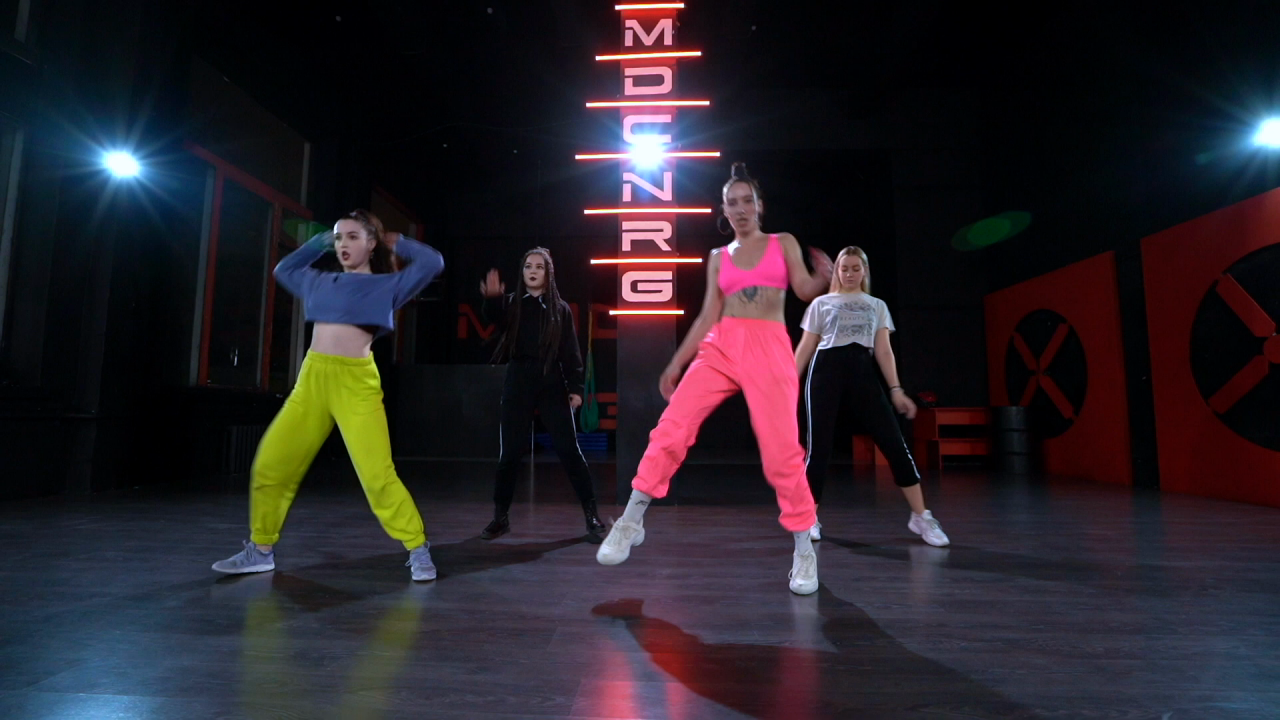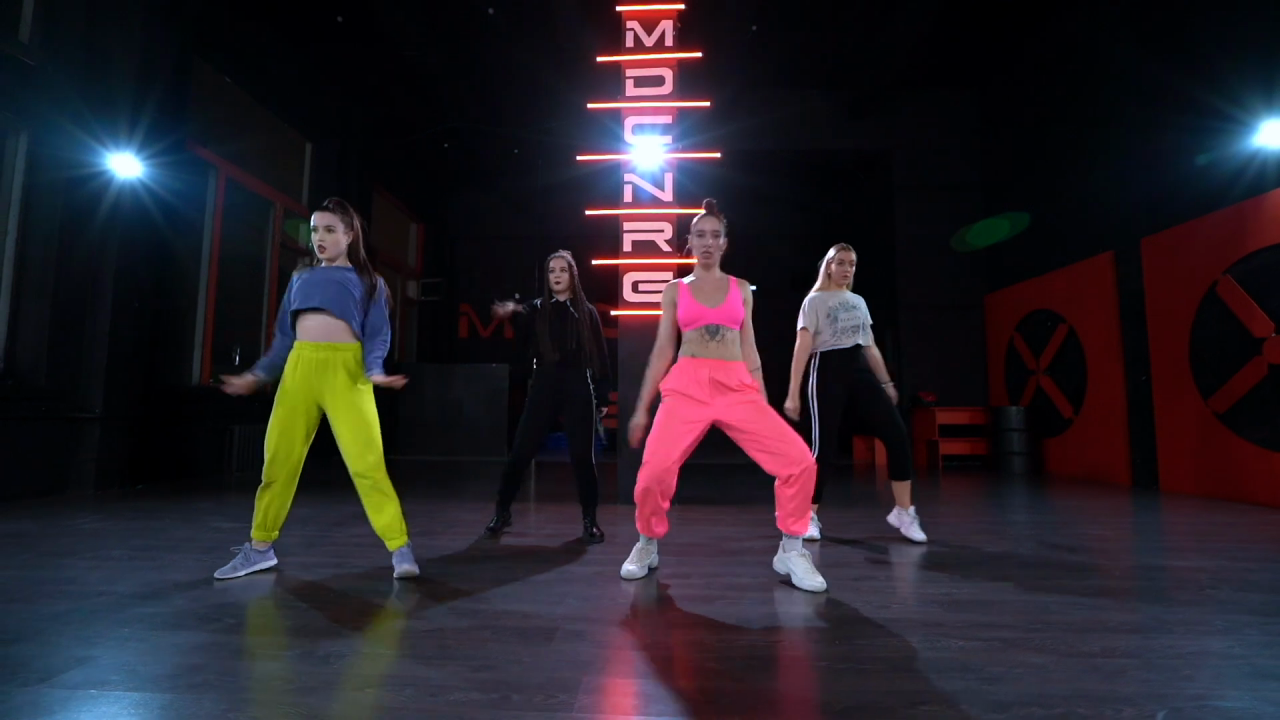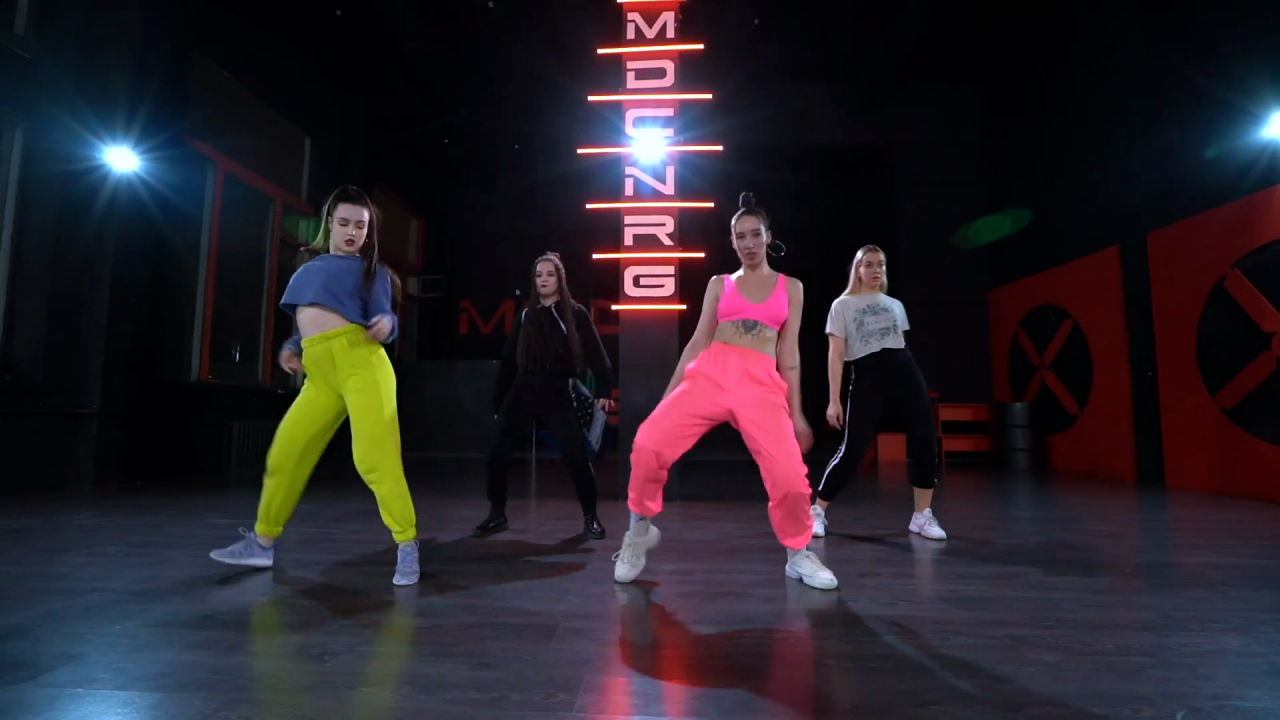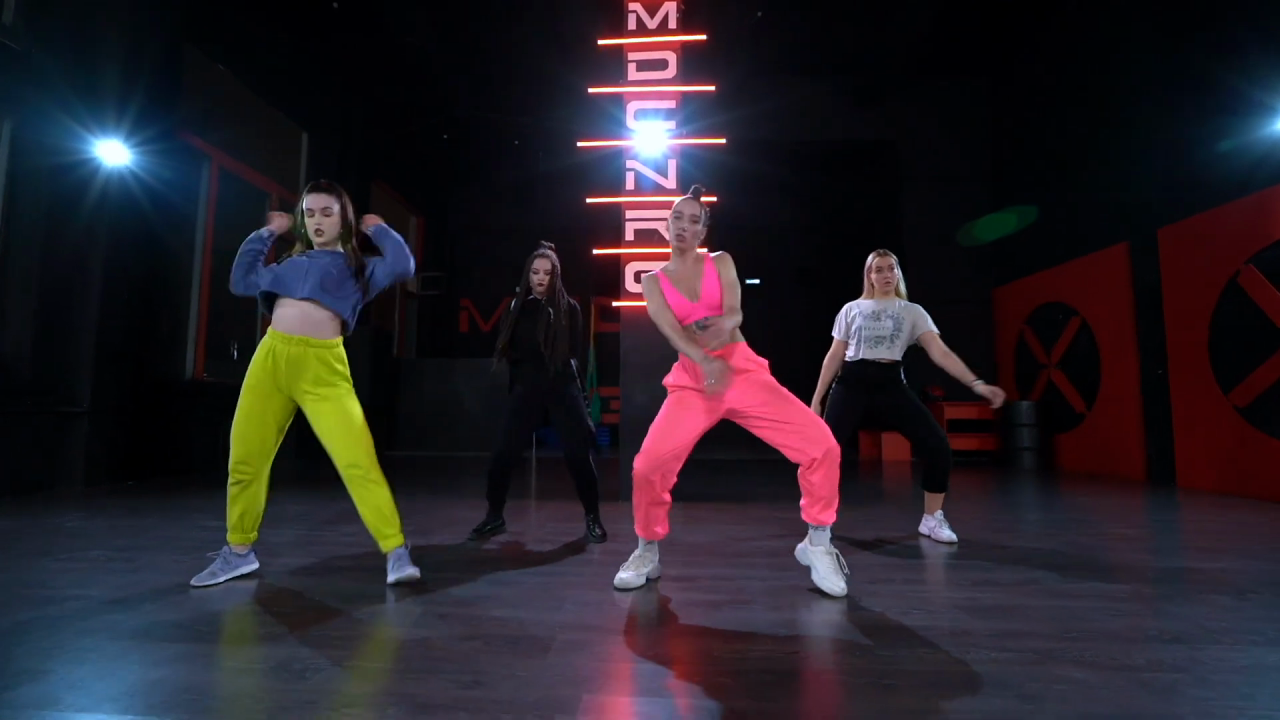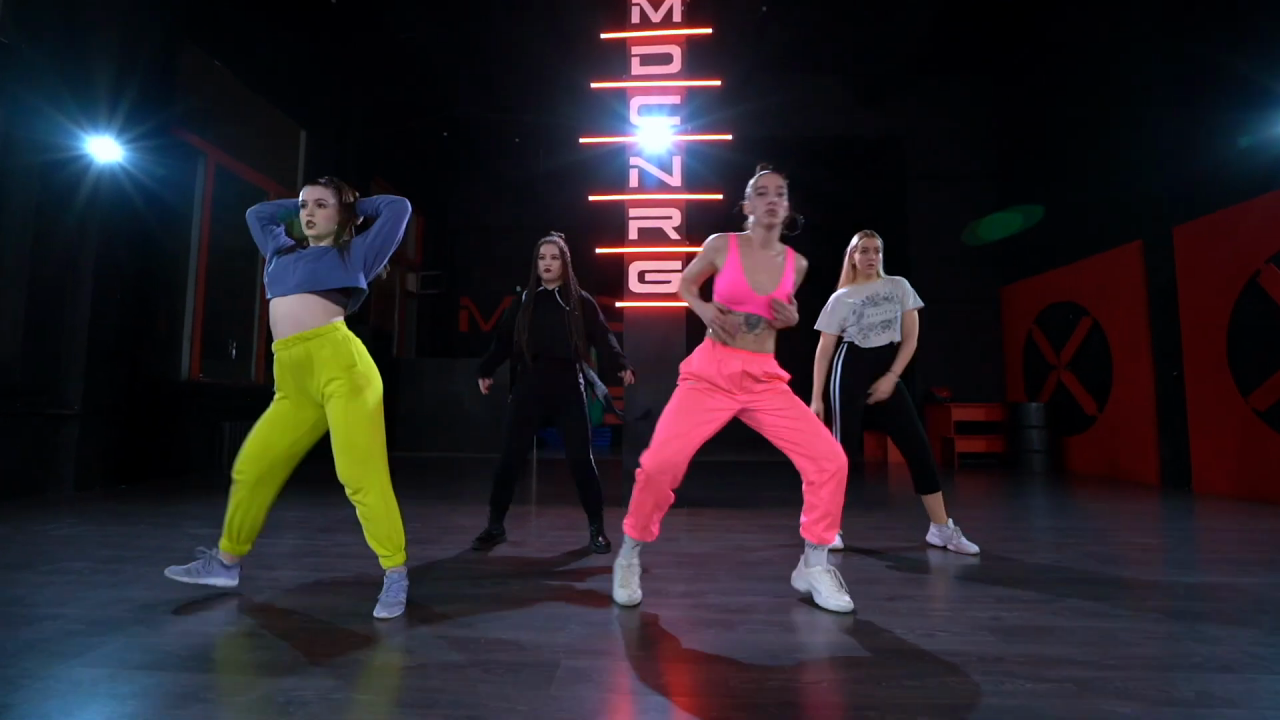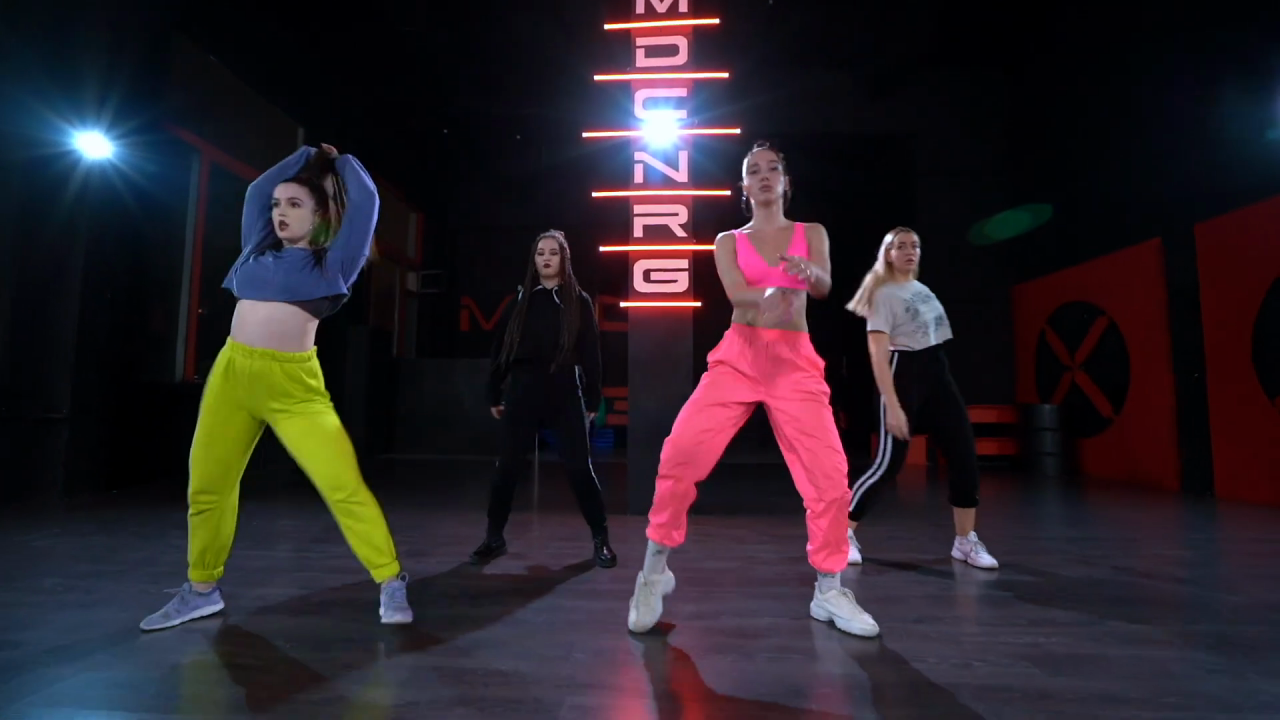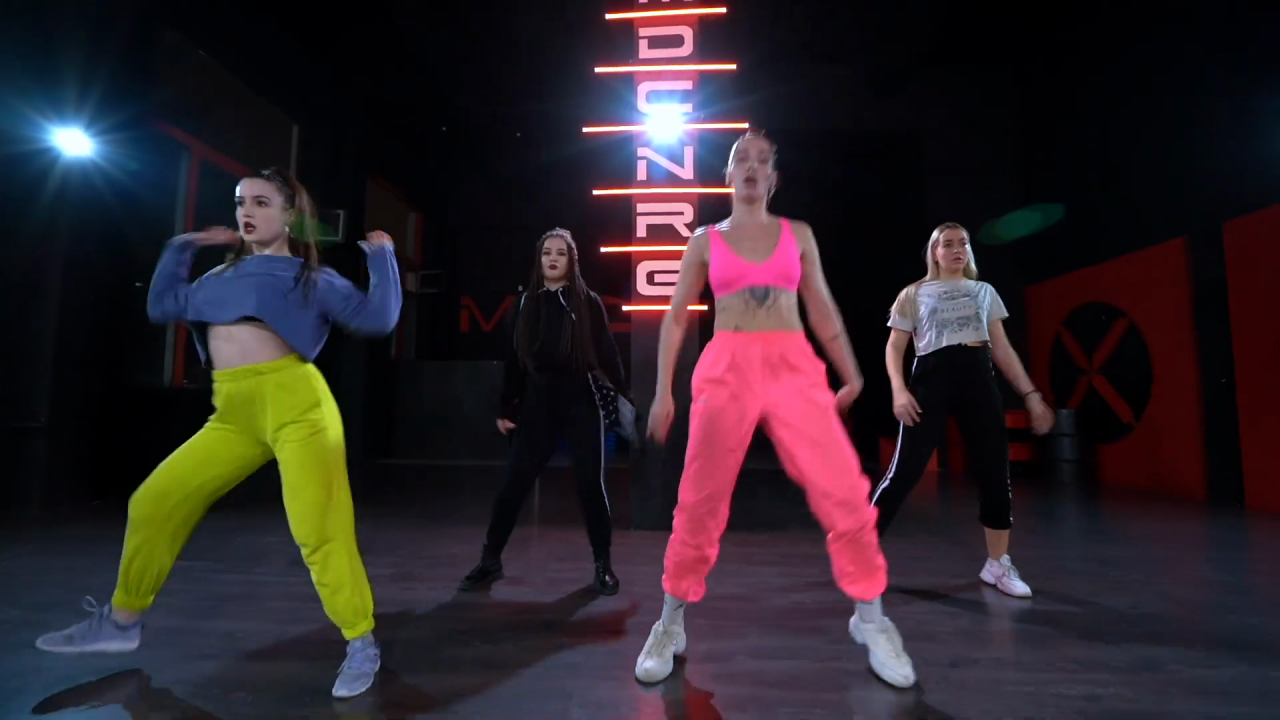
dt=0.4s
person 1, frame 1
left shoulder: (783, 243)
right shoulder: (720, 257)
left elbow: (805, 291)
left wrist: (823, 276)
right wrist: (676, 363)
left hip: (768, 350)
right hip: (721, 347)
left knee: (781, 454)
right knee: (672, 429)
left ankle: (803, 551)
right ankle: (632, 521)
person 1, frame 2
left shoulder: (741, 289)
right shoulder: (676, 290)
left elbow: (748, 348)
right elbow: (662, 351)
left wrist: (761, 404)
right wrist: (642, 407)
left hip: (738, 391)
right hip: (686, 389)
left knee: (798, 462)
right knee: (654, 472)
left ankle: (792, 550)
right ankle: (648, 545)
person 1, frame 3
left shoulder: (790, 287)
right shoulder: (718, 284)
left elbow: (788, 349)
right elbow: (698, 340)
left wrist: (796, 412)
right wrist: (671, 390)
left hip: (760, 384)
right hip: (709, 376)
left knee: (789, 479)
right knee: (650, 442)
left ankle: (798, 554)
right ankle: (640, 532)
person 1, frame 4
left shoulder: (721, 263)
right shoulder: (654, 280)
left elbow: (734, 317)
right elbow: (672, 332)
left wrist: (720, 328)
right wrist: (702, 358)
left hip: (744, 373)
right hip: (692, 382)
left knee: (821, 445)
right knee: (650, 465)
left ankle: (818, 544)
right ankle: (647, 552)
person 1, frame 5
left shoulder: (796, 262)
right shoulder: (721, 245)
right elbow: (686, 285)
left wrist: (788, 314)
right wrist: (703, 311)
left hip: (765, 380)
right hip: (710, 374)
left knee: (829, 461)
right knee: (660, 465)
left ankle: (815, 567)
right ankle: (628, 558)
person 1, frame 6
left shoulder: (811, 232)
right shoulder: (727, 243)
left elbow: (822, 282)
right elbow: (737, 293)
left wrist: (808, 271)
right wrist: (768, 291)
left hip: (794, 365)
right hip: (736, 359)
left knee: (829, 478)
right knee: (680, 457)
left ankle: (829, 591)
right ankle: (654, 571)
person 1, frame 7
left shoulder: (797, 233)
right shoulder: (706, 241)
left elbow: (824, 311)
right elbow: (677, 316)
left wrist: (854, 379)
right wrist: (662, 392)
left hip: (794, 371)
right hip: (725, 371)
left knee: (845, 495)
right knee: (700, 504)
left ankle: (870, 618)
right ankle: (671, 624)
person 2, frame 1
left shoulder: (387, 284)
right shoulder: (323, 282)
left elbow: (433, 262)
right elbow: (286, 269)
left wrist: (398, 243)
right wrist: (323, 242)
left hip: (357, 385)
right hip: (311, 382)
left knee: (378, 476)
right knee: (268, 468)
left ankle: (418, 551)
right ankle: (261, 549)
person 2, frame 2
left shoulder: (369, 282)
right shoulder: (300, 279)
left elbow: (377, 336)
right elbow: (285, 334)
left wrist: (374, 371)
right wrist: (259, 374)
left hip: (346, 372)
right hip: (299, 370)
left knee: (367, 464)
right knee: (278, 463)
left ankle: (400, 551)
right ankle: (260, 548)
person 2, frame 3
left shoulder: (370, 270)
right shoulder: (314, 265)
left elbow: (381, 321)
left wrist: (386, 324)
right wrist: (293, 346)
left hip: (362, 365)
right hip: (319, 375)
left knee: (375, 458)
right knee: (286, 457)
left ankle: (407, 548)
right ankle: (262, 542)
person 2, frame 4
left shoulder: (359, 267)
right shoulder: (289, 262)
left elbow: (402, 267)
right elbow: (240, 282)
left wrist: (377, 230)
right wrist: (267, 235)
left hip: (324, 373)
right hip: (270, 362)
left knee: (357, 462)
right knee: (245, 461)
left ankle: (397, 552)
right ankle: (239, 551)
person 2, frame 5
left shoulder: (354, 257)
right shoulder: (283, 252)
left elbow: (398, 208)
right elbow: (258, 213)
left wrist: (356, 203)
right wrist: (304, 196)
left hip: (340, 363)
right hip: (293, 379)
left knee: (361, 475)
right knee: (253, 470)
left ankle: (396, 575)
right ankle: (226, 561)
person 2, frame 6
left shoulder: (333, 260)
right shoulder: (259, 248)
left elbow: (367, 200)
right elbow: (254, 192)
left wrist: (339, 163)
right wrist: (306, 156)
left hip: (296, 386)
right hip: (231, 375)
left knee: (341, 485)
right knee: (208, 488)
left ankle: (392, 585)
right ankle: (202, 589)
person 2, frame 7
left shoulder: (311, 277)
right shoulder: (222, 275)
left elbow: (381, 319)
right elbow: (162, 308)
left wrist: (381, 257)
right wrist: (183, 246)
left hip: (297, 405)
right hip: (234, 412)
left knee: (318, 527)
right knee: (155, 506)
left ankle: (362, 643)
right ankle: (119, 622)
person 3, frame 1
left shoulder: (877, 305)
right shoulder: (821, 304)
left elbow: (884, 350)
right elbow: (805, 348)
left wrist: (897, 390)
left hip: (863, 371)
right hip: (826, 369)
left knee: (894, 443)
right knee: (819, 447)
left ankle: (921, 517)
right ankle: (812, 517)
person 3, frame 2
left shoulder: (858, 302)
right shoulder: (815, 301)
right elbow: (803, 348)
left wrist: (887, 383)
right wrist: (793, 393)
left hip: (860, 372)
right hip: (828, 371)
left knee: (897, 436)
right knee: (824, 447)
left ankle: (904, 512)
right ankle: (809, 517)
person 3, frame 3
left shoulder: (894, 305)
right shoulder: (843, 305)
right elbow: (836, 354)
left wrist: (924, 390)
right wrist: (834, 399)
left hip: (904, 372)
right hip: (865, 377)
left knee: (926, 444)
right knee: (852, 451)
left ankle: (923, 515)
right ankle: (817, 512)
person 3, frame 4
left shoulder: (912, 311)
right shoulder: (853, 310)
left elbow: (939, 352)
right elbow: (834, 356)
left wrist: (976, 383)
right wrist: (817, 400)
left hip: (891, 384)
right hip: (853, 384)
left knee: (936, 447)
left ankle: (932, 518)
person 3, frame 5
left shoulder: (899, 286)
right shoulder: (840, 299)
left elbow: (910, 337)
right elbow: (823, 351)
left wrist: (891, 376)
right wrist: (817, 397)
left hip: (888, 370)
right hip: (850, 369)
left knee: (918, 446)
right knee: (845, 449)
left ankle: (942, 528)
person 3, frame 6
left shoulder: (923, 291)
right shoulder: (881, 296)
right elbow: (879, 355)
left wrist: (937, 391)
right wrist: (892, 406)
left hip: (938, 372)
right hip: (905, 375)
left knee: (965, 457)
right knee: (889, 462)
left ankle: (966, 541)
right ankle: (845, 535)
person 3, frame 7
left shoulder: (983, 292)
right shoulder: (914, 294)
left elbow: (1001, 347)
right elbow: (894, 347)
left wrist: (1030, 394)
right wrist: (899, 389)
left hip: (977, 376)
right hip: (930, 376)
left knee: (995, 474)
right knee: (904, 471)
left ankle: (998, 564)
person 4, frame 1
left shoulder: (560, 308)
right shoulder: (512, 303)
left elbow: (571, 351)
right elbow: (493, 317)
left wrist: (576, 387)
right wrist: (490, 295)
left hip: (553, 384)
right hip: (518, 382)
left knee: (569, 450)
right knee: (510, 453)
left ankle: (591, 515)
right ankle: (500, 517)
person 4, frame 2
left shoulder: (586, 312)
right shoulder: (537, 309)
left elbow: (600, 356)
right elbow: (523, 330)
left wrist: (603, 397)
right wrist: (512, 309)
left hip: (579, 388)
right hip: (544, 386)
left knee: (582, 456)
right knee: (520, 453)
left ankle: (589, 520)
right ankle: (502, 513)
person 4, frame 3
left shoulder: (577, 315)
right shoulder: (526, 316)
left elbow: (596, 355)
right elbow: (509, 359)
left wrist: (603, 391)
right wrist: (498, 401)
left hip: (557, 396)
right hip: (521, 395)
left knee: (576, 458)
right knee: (497, 456)
left ankle: (590, 517)
right ankle: (497, 514)
person 4, frame 4
left shoulder: (568, 309)
right shoulder: (517, 308)
left elbow: (575, 352)
right elbow: (511, 355)
left wrist: (577, 388)
right wrist: (515, 394)
left hip: (562, 389)
right hip: (526, 390)
left knee: (578, 456)
right knee: (503, 455)
left ankle: (593, 519)
right ankle: (495, 517)
person 4, frame 5
left shoulder: (580, 301)
right shoulder: (525, 300)
left elbow: (602, 335)
right elbow: (503, 339)
left wrist: (619, 364)
right wrist: (486, 369)
left hip: (569, 389)
right hip: (529, 388)
left knee: (580, 459)
right knee: (510, 457)
left ankle: (597, 528)
right ankle: (495, 525)
person 4, frame 6
left shoulder: (578, 301)
right shoulder: (522, 299)
left elbow: (589, 351)
right elbow: (502, 348)
left wrist: (591, 398)
right wrist: (494, 393)
left hip: (565, 391)
right hip: (524, 390)
left knee: (578, 467)
right knee: (508, 467)
left ankle: (601, 540)
right ankle: (495, 537)
person 4, frame 7
left shoulder: (587, 302)
right shoulder: (526, 303)
left elbow: (606, 353)
right elbow: (514, 359)
left wrist: (620, 394)
right wrist: (506, 408)
left hip: (581, 403)
right hip: (536, 403)
left knee: (590, 485)
right knee: (514, 484)
left ankle: (602, 564)
right ankle: (491, 561)
